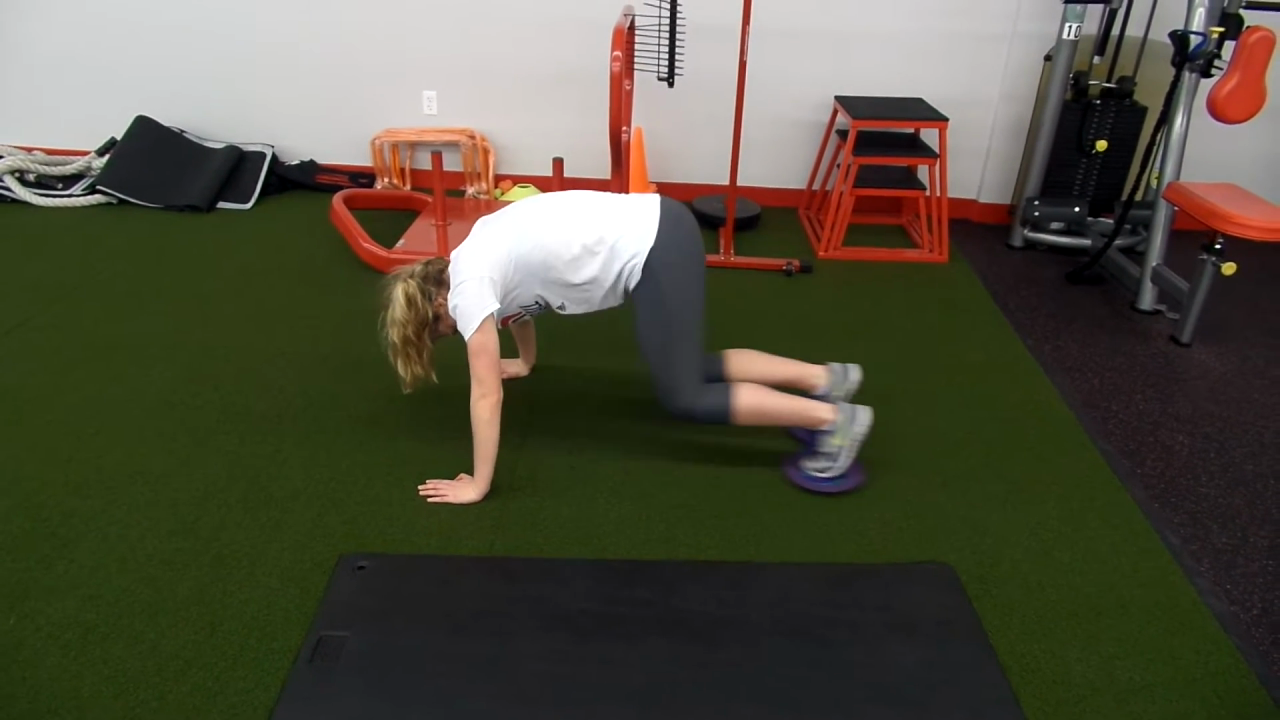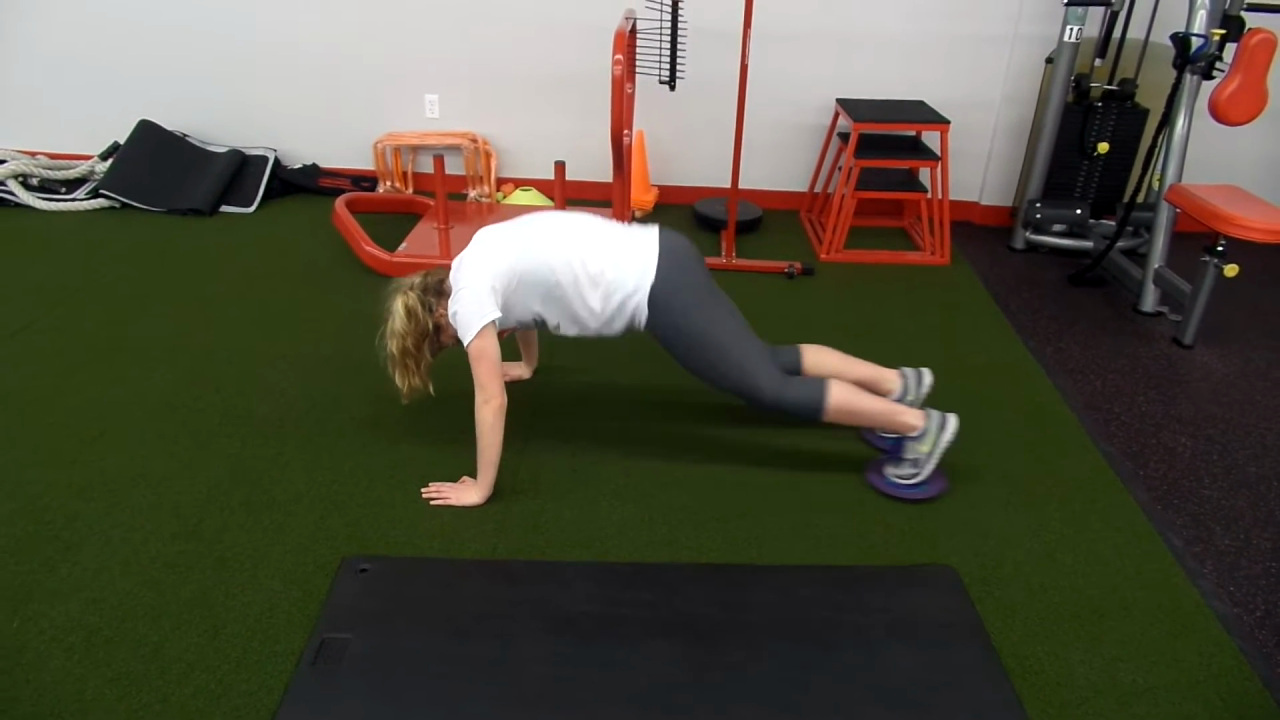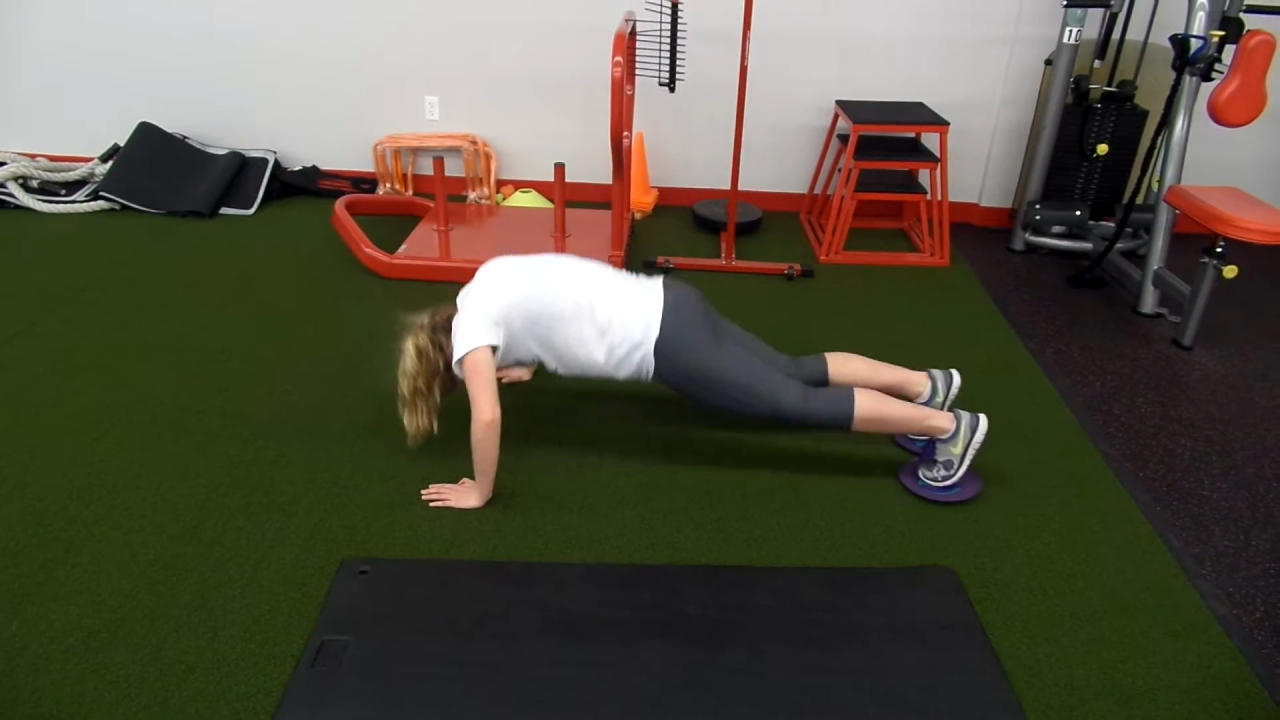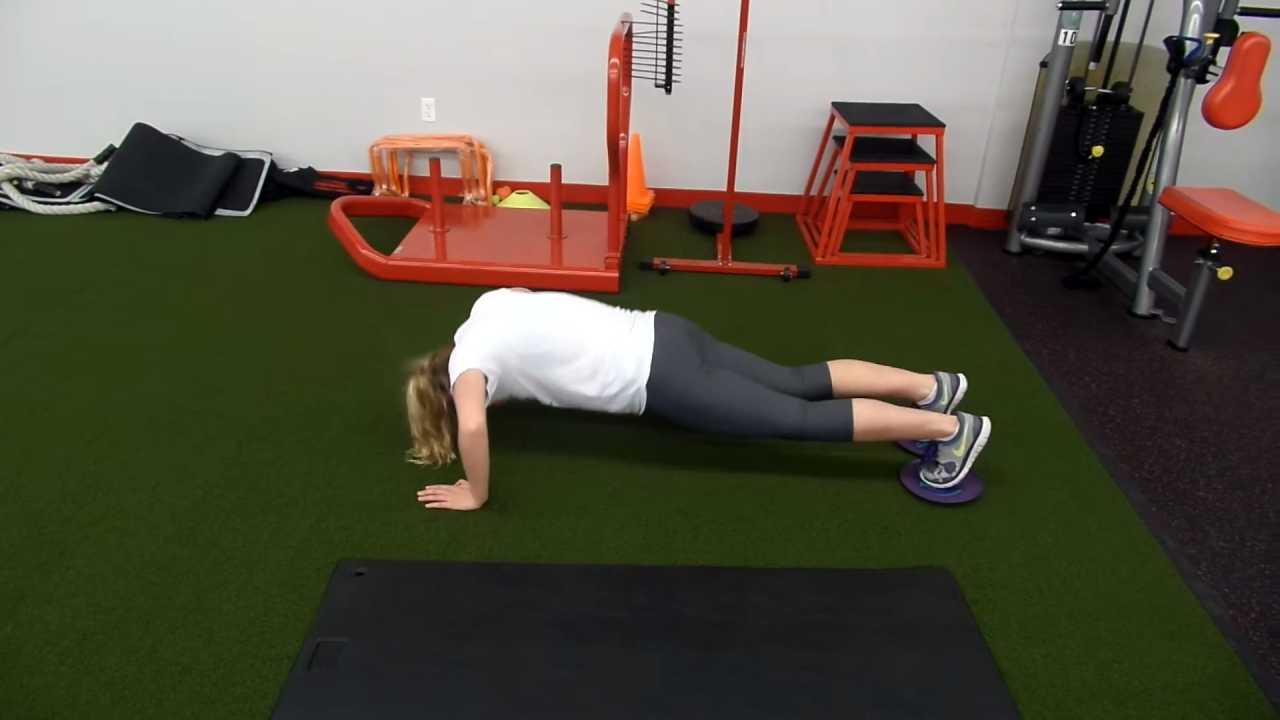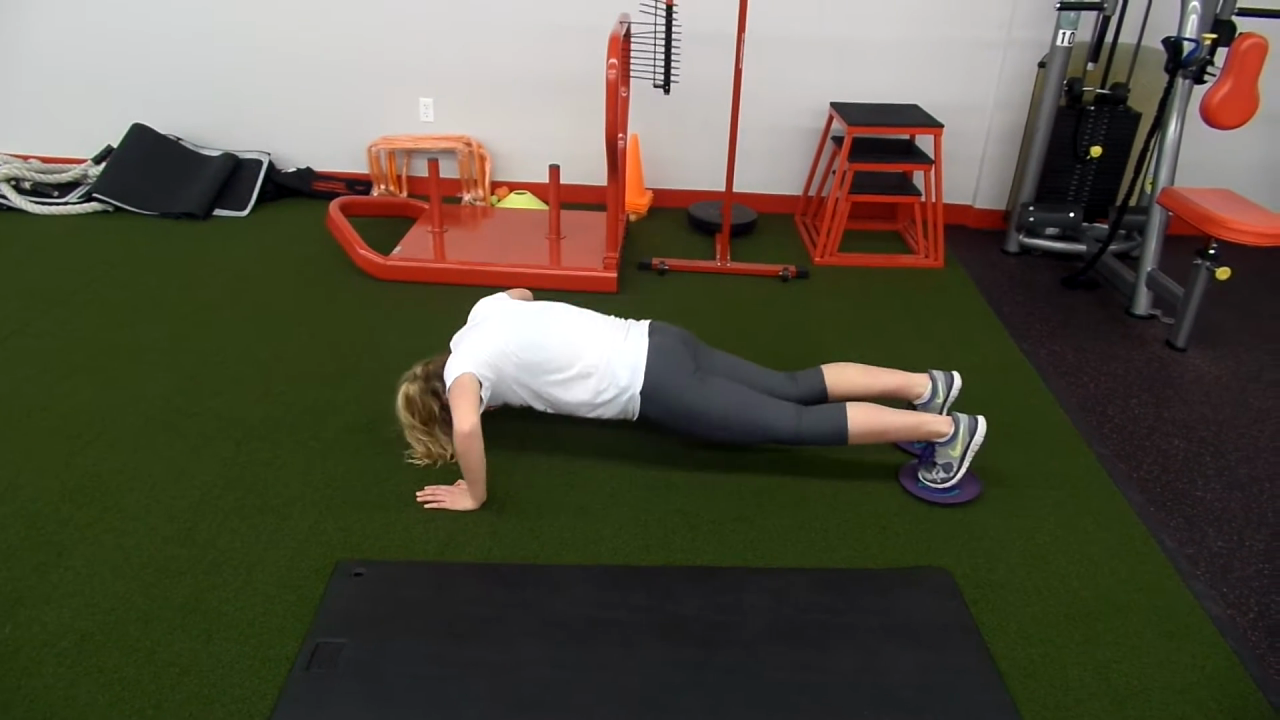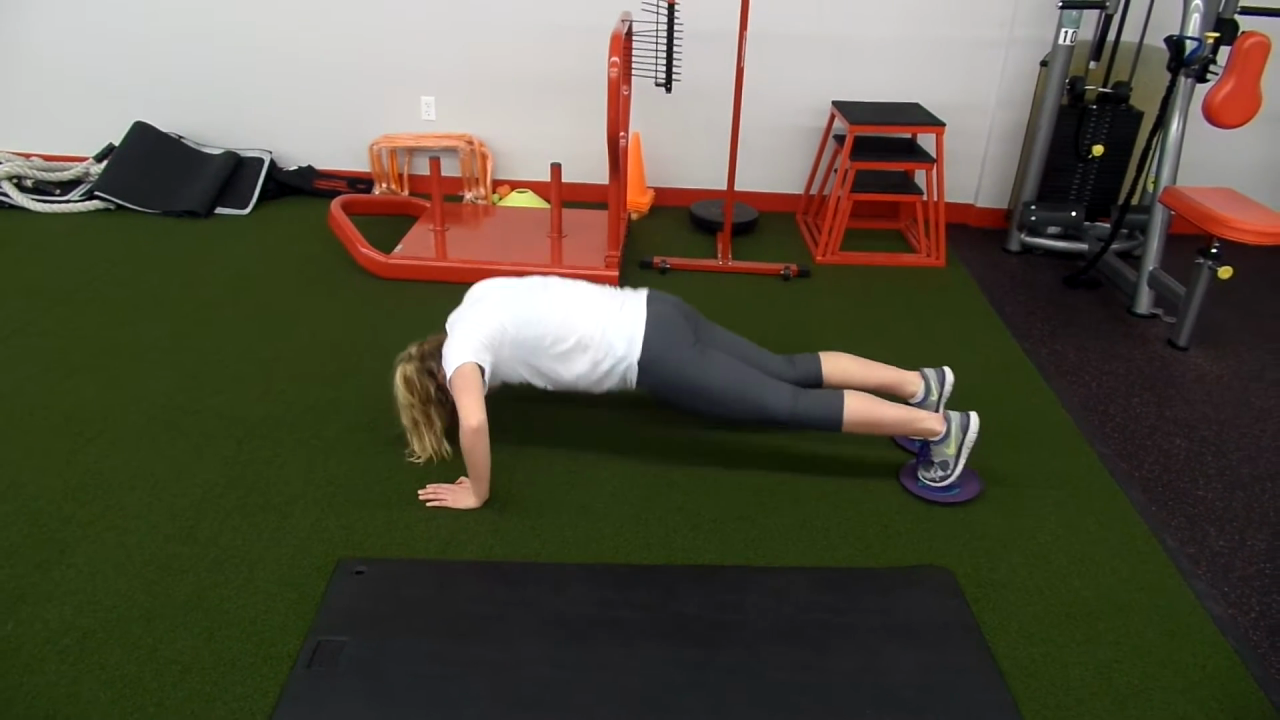
dt=0.2s
person 1, frame 1
left shoulder: (466, 290)
right shoulder: (473, 256)
left elbow: (487, 395)
left wrist: (477, 486)
right wrist: (525, 361)
left hip: (653, 249)
right hip: (656, 223)
left knee: (685, 399)
right knee: (692, 369)
left ankle: (836, 418)
right ankle: (827, 378)
person 1, frame 2
left shoulder: (468, 299)
right shoulder: (478, 254)
left elbow: (492, 401)
left wrist: (481, 488)
right wrist: (528, 362)
left hip: (651, 290)
right hip: (659, 257)
left knee: (764, 386)
right knee: (765, 359)
left ankle: (918, 424)
right ankle: (898, 383)
person 1, frame 3
left shoulder: (469, 329)
right shoulder: (487, 280)
left elbow: (486, 416)
left wrist: (480, 492)
right wrist: (528, 360)
left hip: (662, 343)
right hip: (666, 304)
left knee: (793, 401)
right knee: (794, 371)
left ankle: (947, 427)
right ankle: (926, 385)
person 1, frame 4
left shoulder: (466, 363)
right shoulder: (486, 310)
left elbow: (472, 427)
right elbow: (526, 291)
left wrist: (475, 495)
left hip: (658, 379)
right hip: (661, 335)
left knee: (794, 418)
right knee: (797, 382)
left ankle: (950, 429)
right ankle: (932, 387)
person 1, frame 5
left shoulder: (462, 369)
right shoulder: (482, 316)
left elbow: (467, 431)
right elbow: (524, 294)
left wrist: (473, 496)
left hip: (654, 382)
right hip: (657, 342)
left knee: (791, 422)
right knee: (791, 387)
left ankle: (945, 429)
right ankle: (929, 386)
person 1, frame 6
left shoulder: (460, 352)
right shoulder: (476, 300)
left elbow: (474, 425)
left wrist: (475, 492)
left hip: (653, 351)
right hip: (656, 311)
left knee: (781, 403)
right knee: (784, 369)
left ankle: (939, 428)
right ankle: (921, 385)
